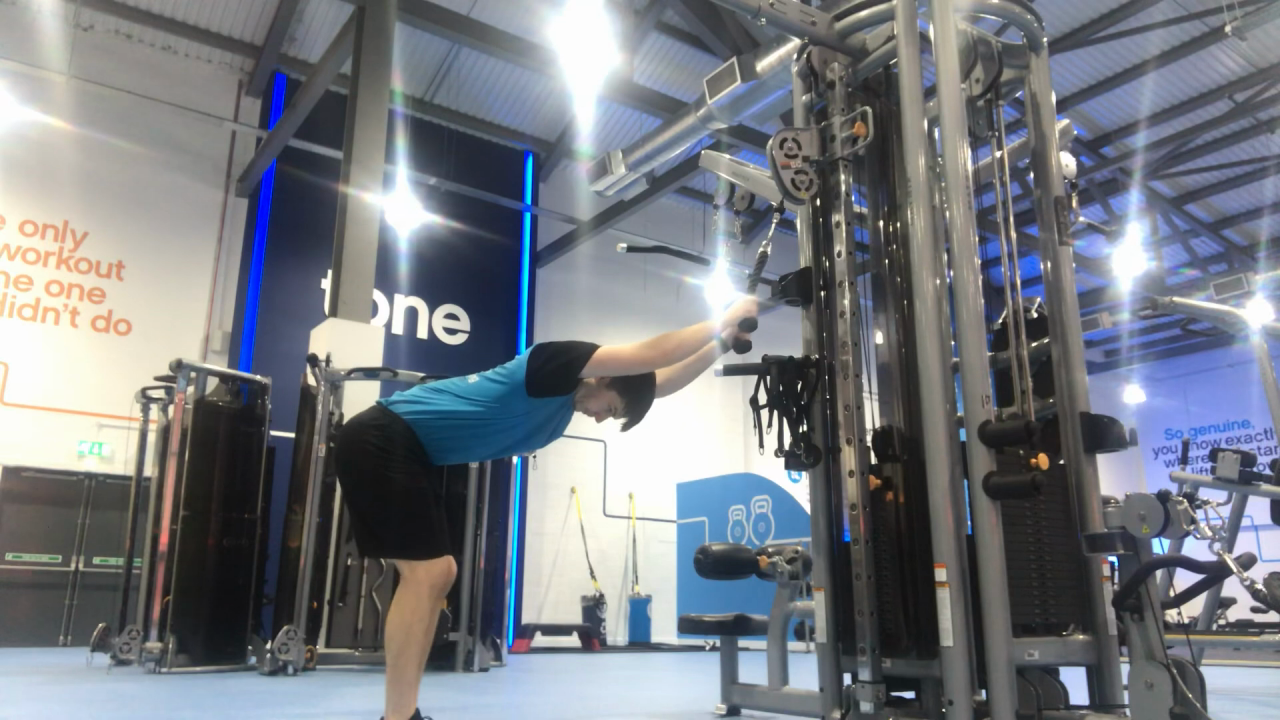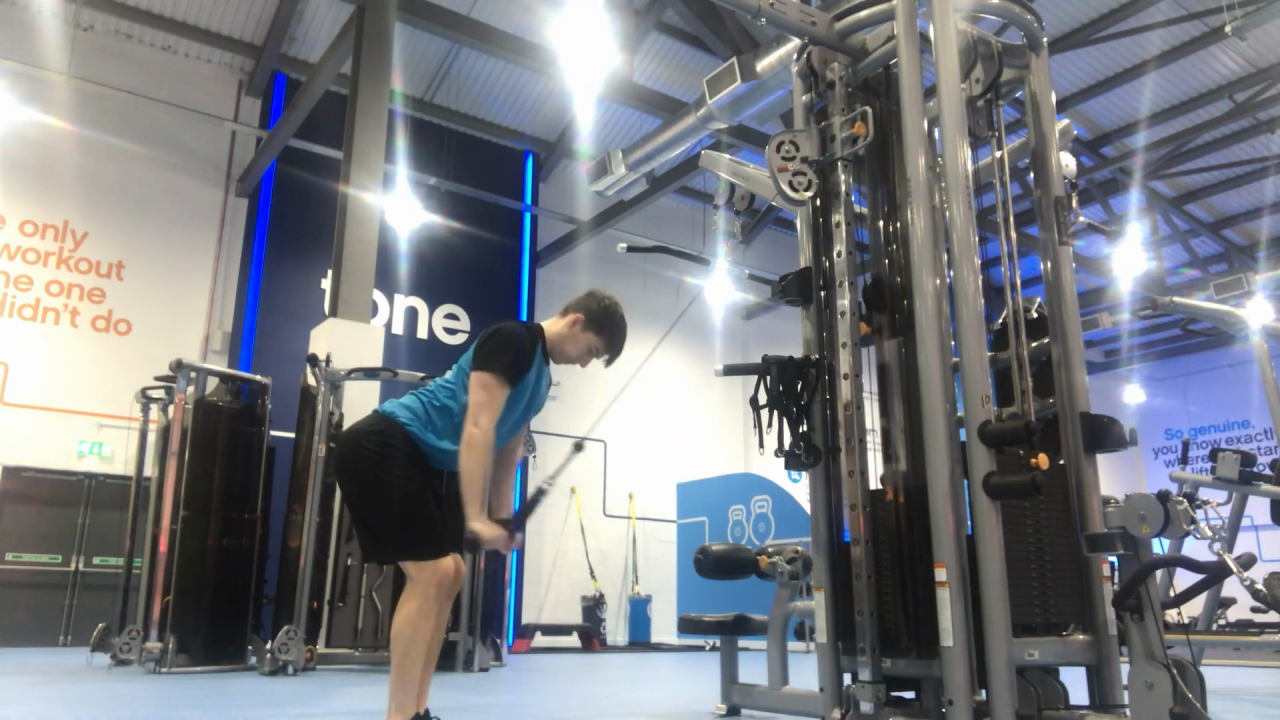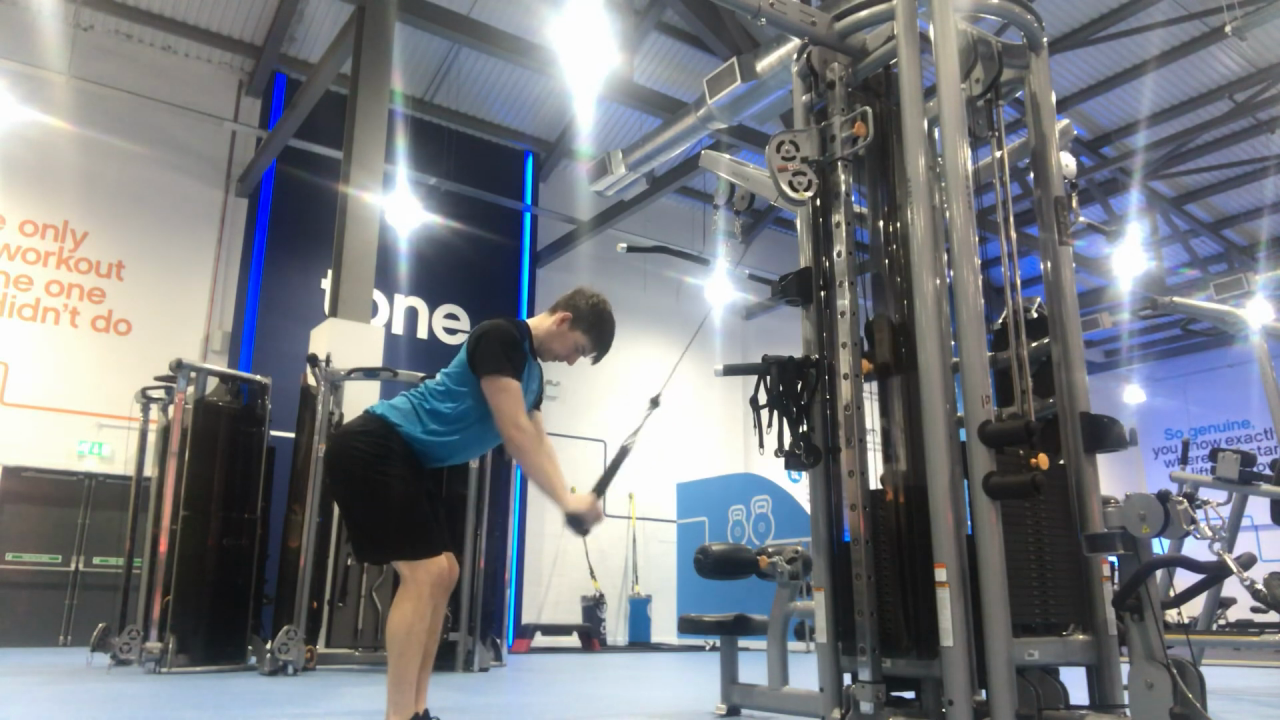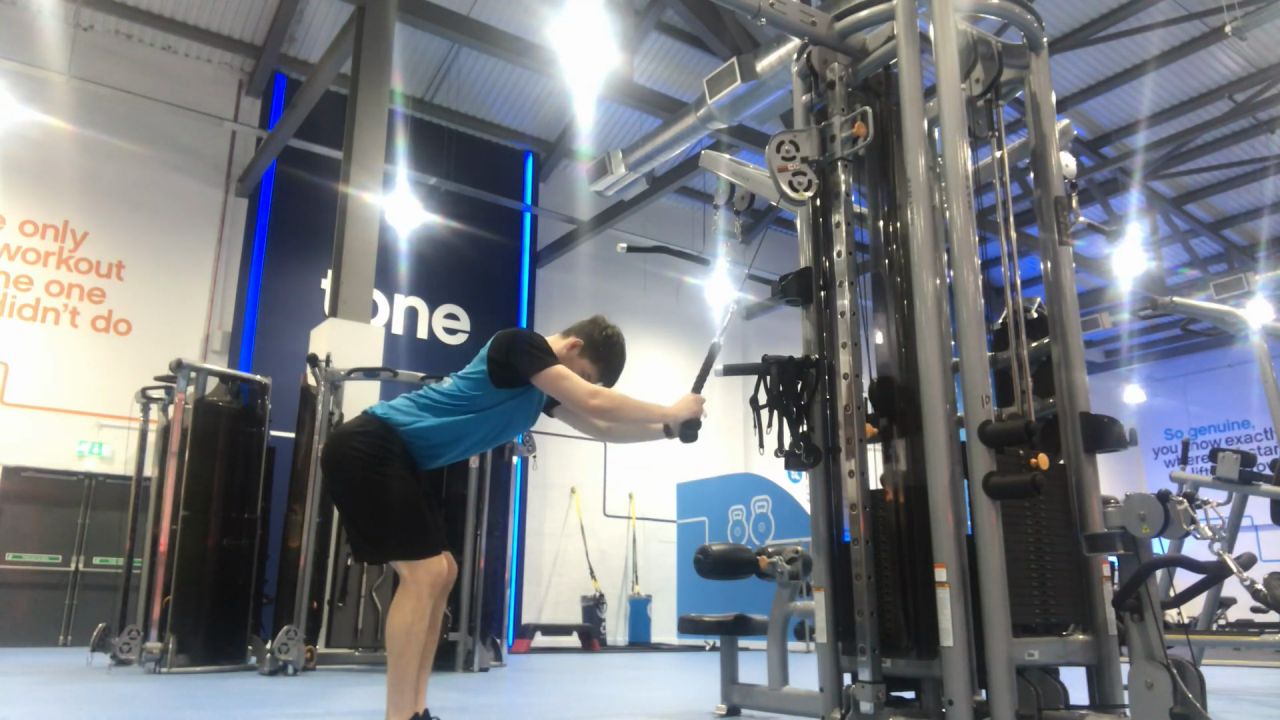
dt=1s
person 1, frame 1
left shoulder: (568, 389)
right shoulder: (559, 362)
left elbow: (658, 382)
right elbow: (653, 355)
left wrist: (722, 342)
right wrist: (724, 319)
left hip: (409, 450)
right hip: (382, 441)
left knee: (438, 573)
right knee: (425, 573)
person 1, frame 2
left shoulder: (541, 375)
right shoulder: (512, 340)
left elbow: (508, 447)
right elbow: (477, 429)
left wrist: (500, 516)
right wrist: (476, 517)
left hip: (416, 459)
right hip: (381, 448)
left knee: (448, 574)
right knee: (432, 573)
person 1, frame 3
left shoulder: (532, 373)
right shoulder: (501, 337)
left elbow: (536, 443)
right elbow: (513, 430)
left wrist: (567, 498)
right wrist: (565, 499)
left hip: (411, 460)
right hip: (373, 449)
left knee: (442, 573)
right knee: (425, 572)
person 1, frame 4
left shoulder: (542, 385)
right shoulder: (520, 345)
left elbow: (602, 426)
right elbow: (595, 403)
left wrist: (668, 426)
right wrist: (671, 413)
left hip: (396, 457)
right hip: (369, 449)
left knee: (440, 573)
right knee: (424, 573)
